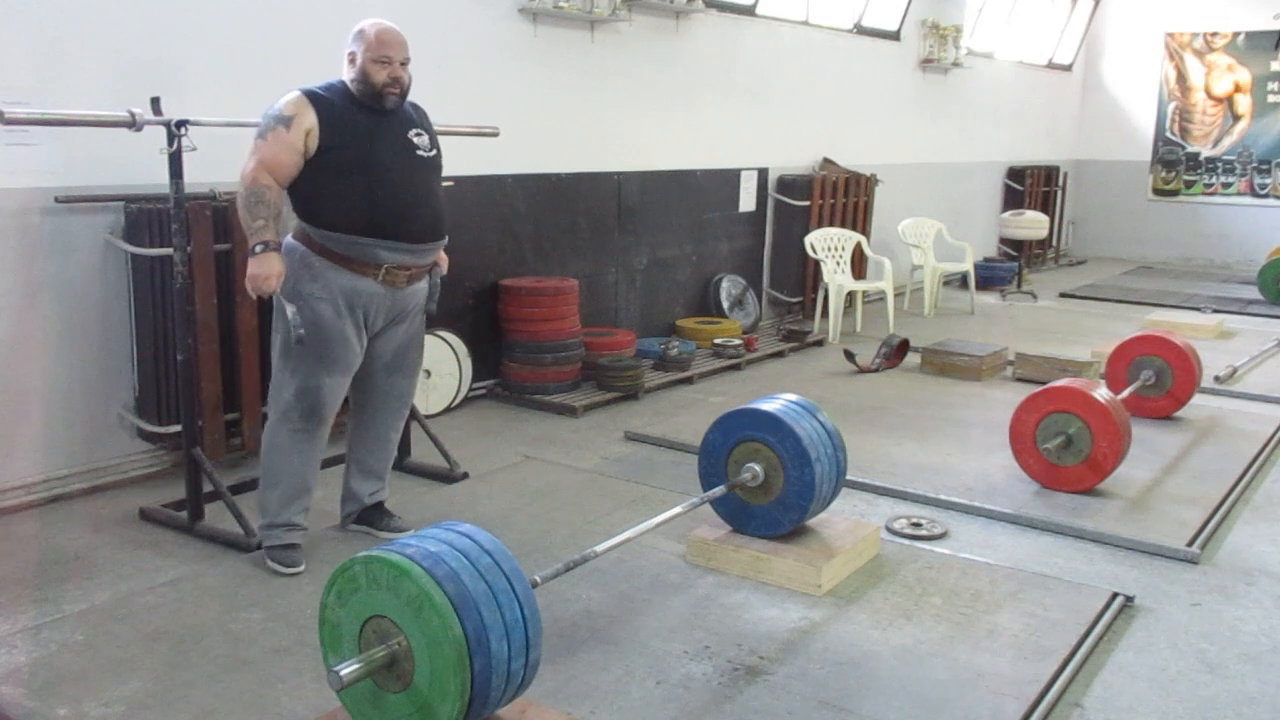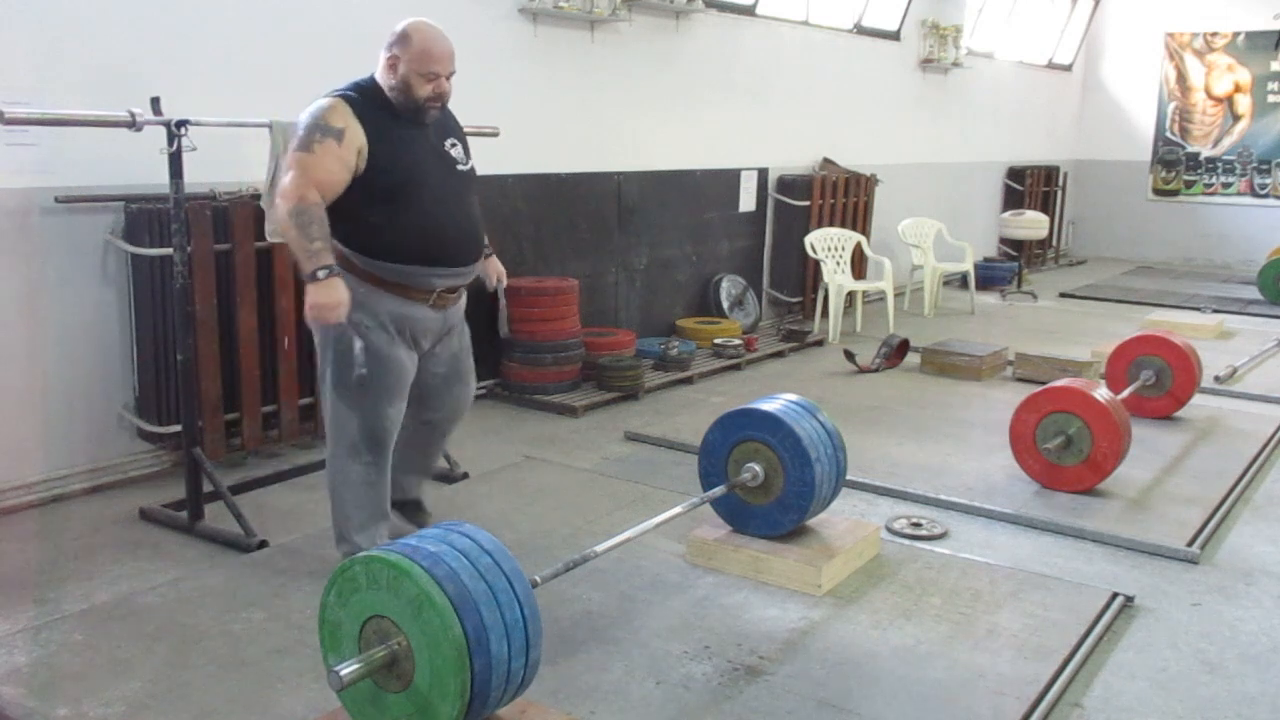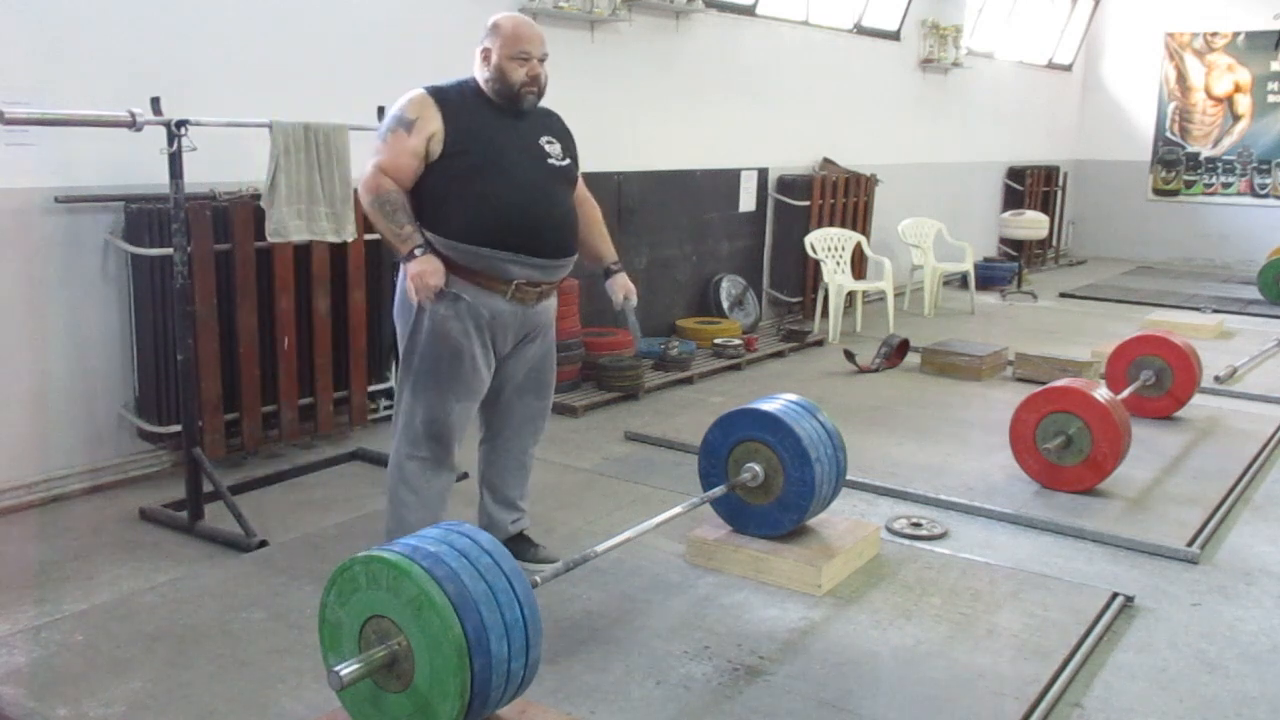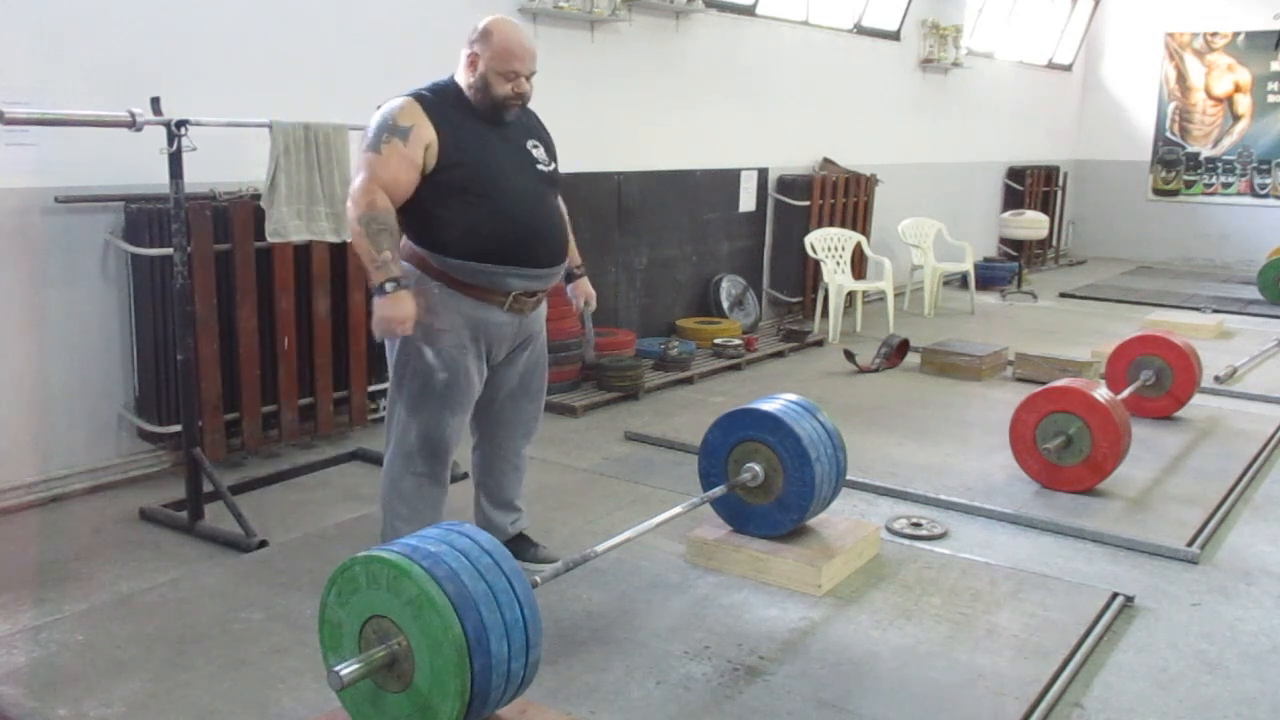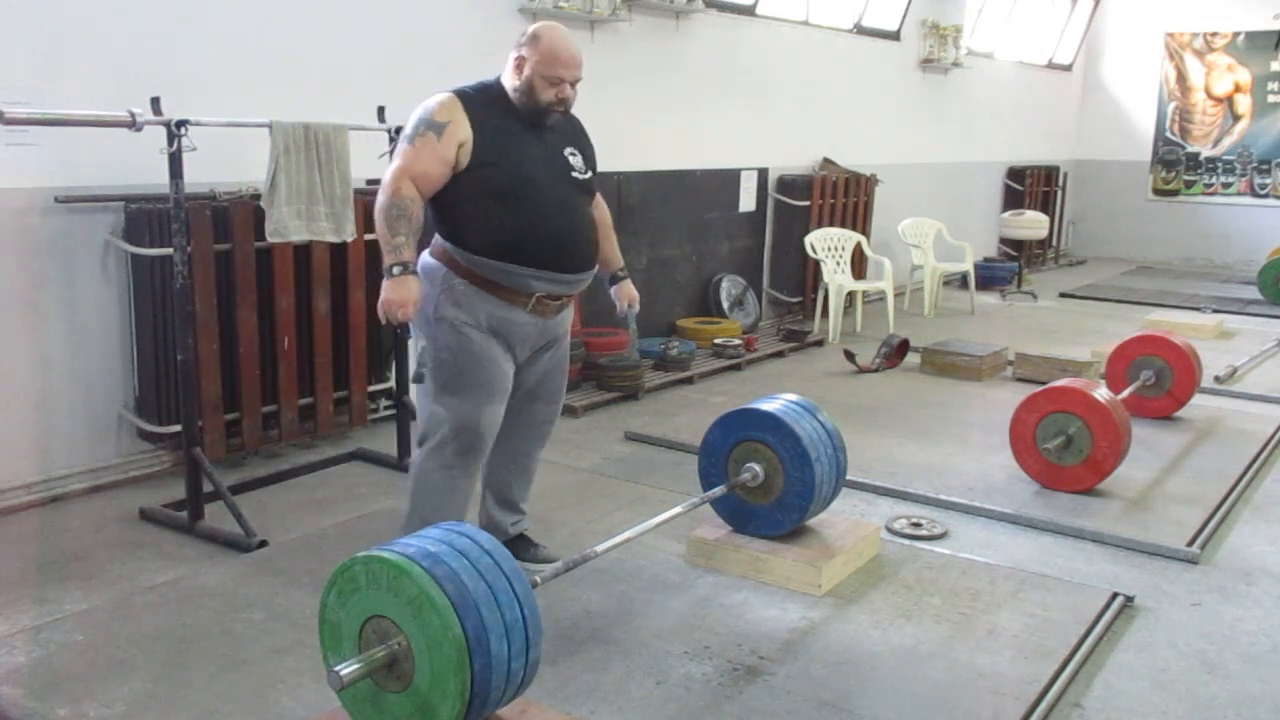
dt=1s
person 1, frame 1
left shoulder: (416, 119)
right shoulder: (306, 111)
right elbow: (259, 179)
left wrist: (434, 243)
right wrist: (264, 248)
left hip: (407, 289)
right hip: (330, 283)
left knee: (387, 403)
right knee: (307, 405)
left ankle: (364, 503)
right ankle: (281, 528)
person 1, frame 2
left shoulder: (442, 119)
right shoulder: (341, 119)
right elbow: (297, 198)
left wrist: (482, 251)
right wrist: (322, 275)
left hip: (443, 305)
right hip: (372, 305)
left knee: (446, 405)
right knee: (367, 431)
left ankle: (402, 494)
right ankle: (366, 552)
person 1, frame 3
left shoulder: (551, 126)
right shoulder: (432, 110)
left elbow: (578, 203)
right elbow: (378, 181)
left wrist: (612, 268)
right wrist: (415, 252)
left hip: (534, 306)
right hip: (455, 299)
left knee: (518, 428)
right knee: (431, 435)
left ankle: (504, 531)
person 1, frame 4
left shoulder: (529, 124)
right shoulder: (415, 118)
left elbow: (548, 204)
right elbow: (369, 201)
left wrist: (573, 271)
right wrist: (391, 286)
left hip: (525, 311)
right hip: (447, 309)
left knee: (510, 433)
right knee: (426, 442)
left ankle: (503, 533)
person 1, frame 5
left shoulder: (571, 131)
right shoulder: (456, 116)
left elbow: (592, 207)
right elbow: (400, 187)
left wrist: (616, 274)
right wrist: (399, 270)
left hip: (550, 313)
right hip: (471, 307)
left knee: (526, 434)
right knee: (459, 436)
left ankle: (503, 531)
